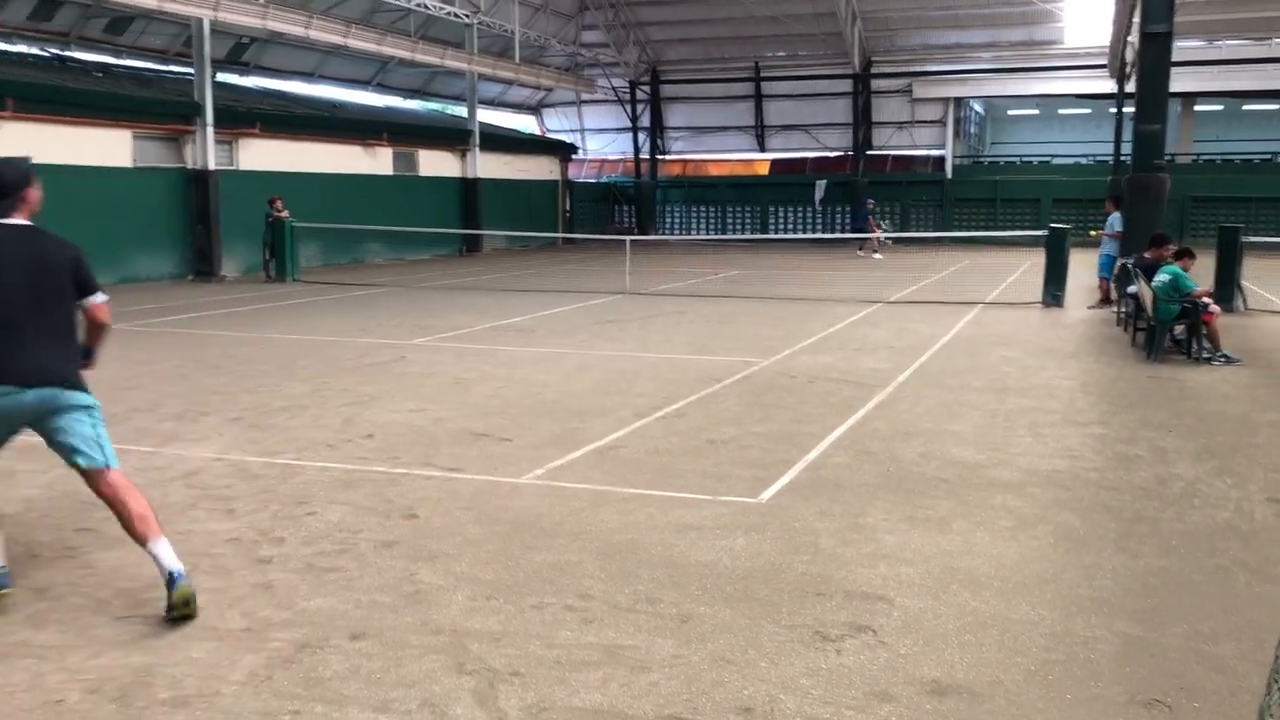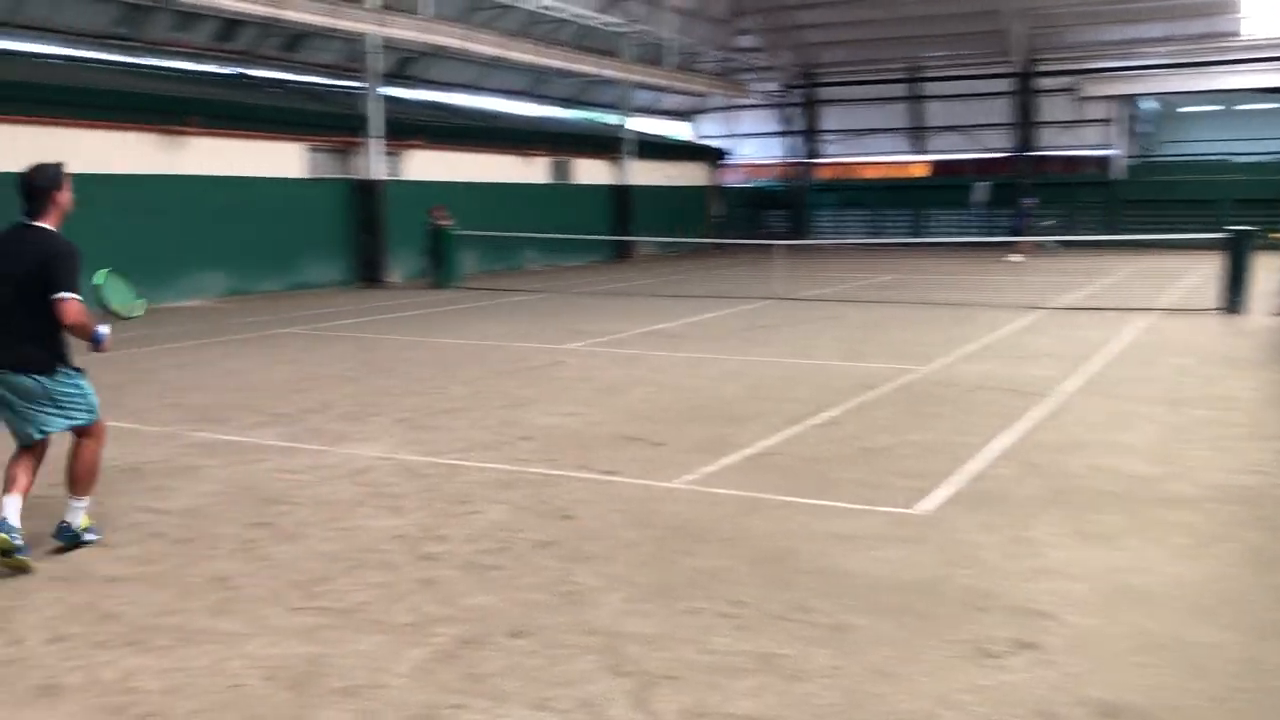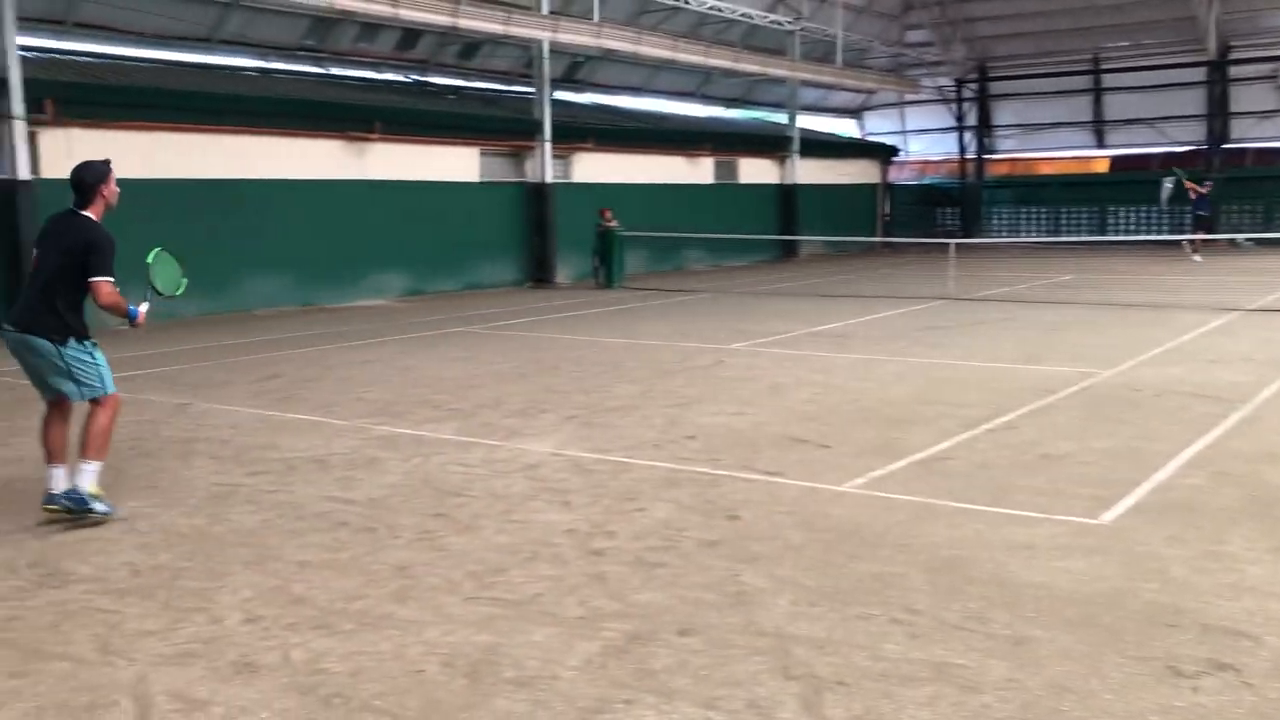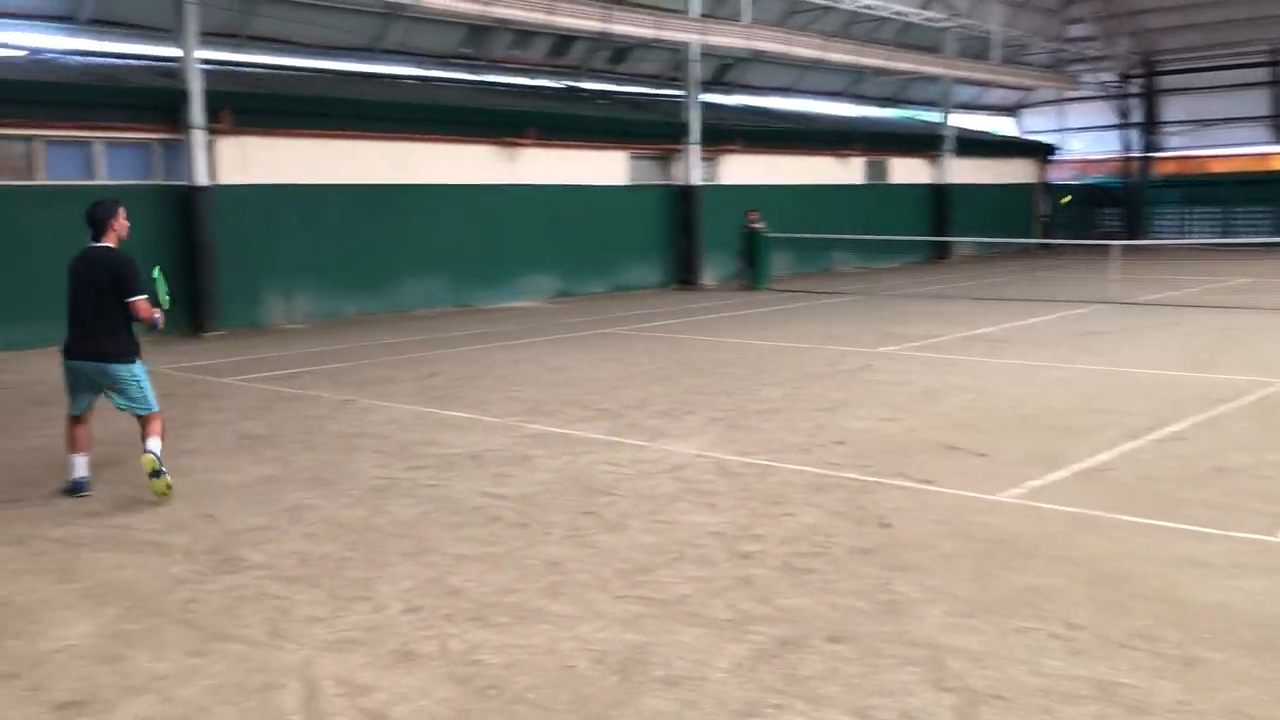
dt=0.4s
person 1, frame 1
right shoulder: (63, 251)
right elbow: (100, 317)
right wrist: (86, 352)
right hip: (59, 386)
right knee: (109, 481)
right ankle: (171, 572)
person 1, frame 2
right shoulder: (60, 250)
right elbow: (70, 317)
right wrist: (96, 334)
right hip: (42, 367)
right knee: (91, 429)
right ankle: (73, 524)
person 1, frame 3
left shoulder: (55, 224)
right shoulder: (97, 238)
right elbow: (105, 297)
right wrist: (131, 313)
right hip: (57, 336)
left knee: (59, 406)
right knee: (106, 401)
left ankle: (58, 490)
right ankle: (83, 490)
person 1, frame 4
left shoulder: (77, 262)
right shoulder: (122, 262)
right elbow: (142, 313)
left wrist: (138, 313)
right wrist: (156, 320)
left hip: (77, 356)
right hip: (119, 358)
left knee: (79, 416)
right knee: (151, 417)
left ankle: (79, 476)
right ankle: (152, 457)
